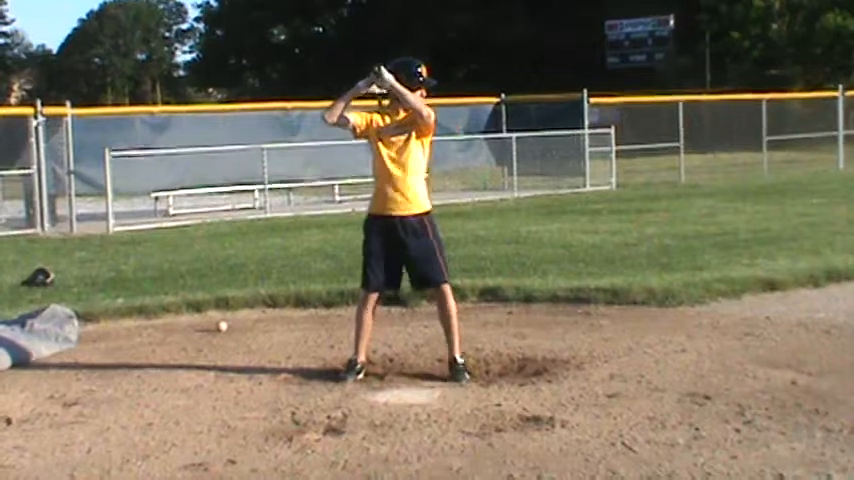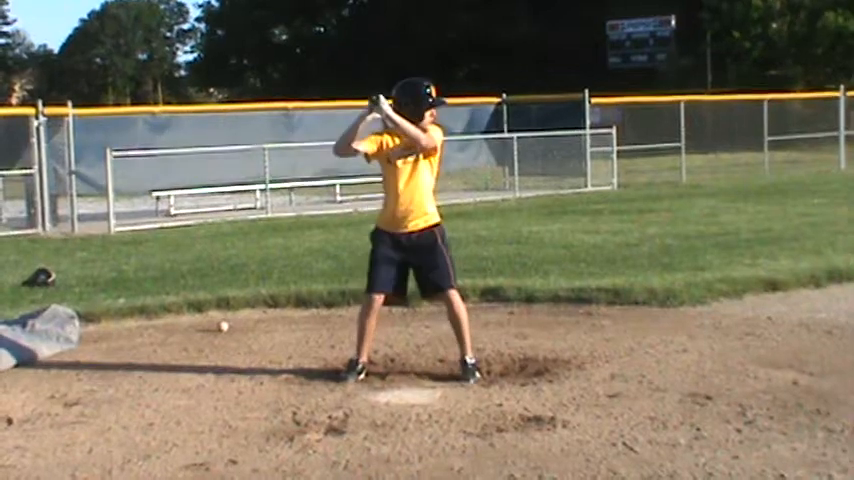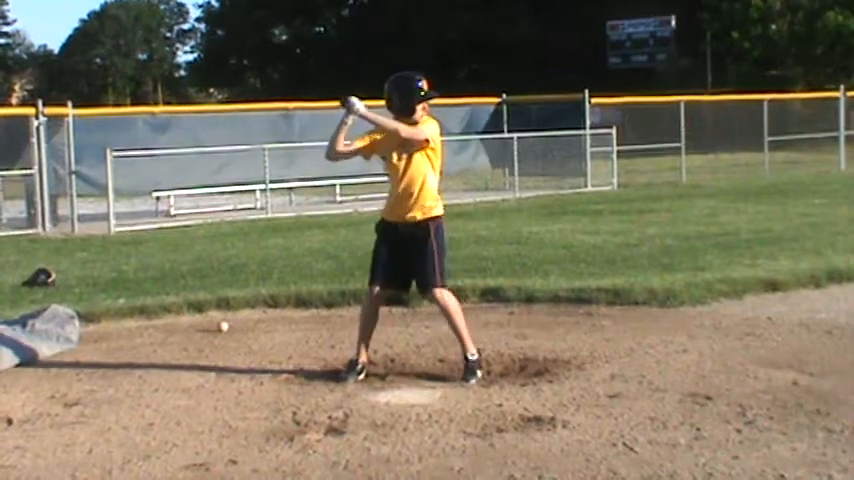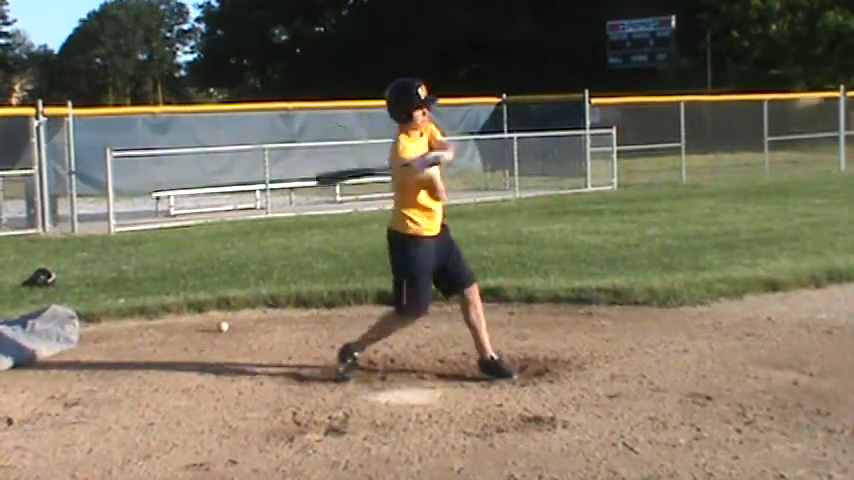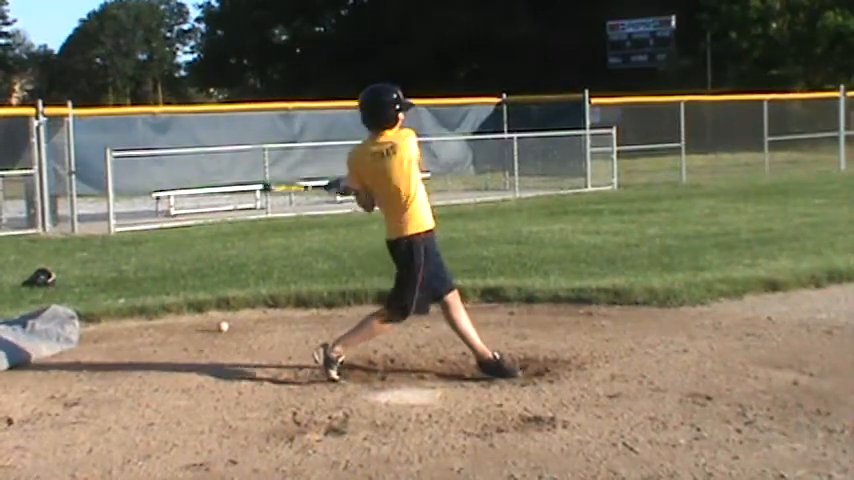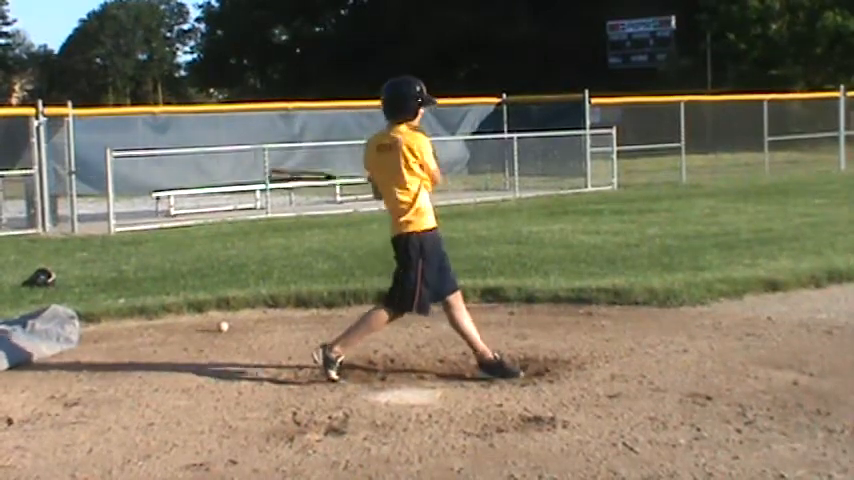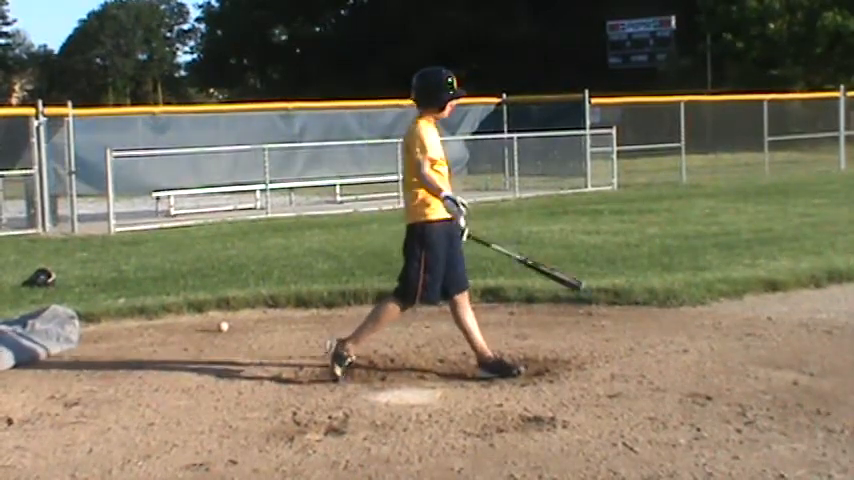
dt=0.4s
person 1, frame 1
left shoulder: (423, 119)
right shoulder: (373, 119)
left elbow: (425, 114)
right elbow: (330, 117)
left wrist: (392, 82)
right wrist: (359, 88)
left hip: (416, 217)
right hip: (381, 218)
left knee: (441, 288)
right knee: (370, 293)
left ankle: (456, 359)
right ankle: (358, 360)
person 1, frame 2
left shoulder: (433, 133)
right shoulder: (383, 140)
left elbow: (423, 141)
right elbow: (341, 150)
left wrist: (390, 114)
right wrist: (365, 116)
left hip: (427, 229)
right hip: (389, 232)
left knee: (449, 294)
right knee: (374, 299)
left ankle: (468, 359)
right ankle: (360, 361)
person 1, frame 3
left shoulder: (430, 127)
right shoulder: (379, 136)
left elbow: (405, 133)
right elbow: (333, 153)
left wrist: (365, 113)
right wrist: (348, 117)
left hip: (426, 221)
right hip: (393, 223)
left knee: (437, 291)
right knee: (375, 292)
left ankle: (471, 355)
right ankle: (359, 360)
person 1, frame 4
left shoulder: (427, 129)
right shoulder: (403, 149)
left elbow: (448, 149)
right elbow: (440, 195)
left wrist: (435, 157)
right wrist: (428, 165)
left hip: (435, 230)
right hip: (408, 236)
left knee: (470, 291)
right knee: (413, 310)
left ankle: (487, 357)
right ankle: (354, 350)
person 1, frame 5
left shoulder: (357, 157)
right shoulder: (407, 138)
left elbow: (367, 205)
left wrist: (354, 186)
left hip: (402, 235)
right hip: (416, 235)
left knee: (449, 296)
right knee: (397, 311)
left ankle: (485, 357)
right ankle: (334, 351)
person 1, frame 6
left shoulder: (372, 146)
right shoulder: (418, 141)
left elbow: (377, 192)
right elbow: (436, 179)
left hip: (415, 232)
right hip: (418, 232)
left knee: (452, 296)
right knee: (396, 306)
left ankle: (486, 358)
right ankle: (333, 351)
person 1, frame 7
left shoulder: (423, 130)
right shoulder: (423, 131)
right elbow: (423, 173)
left wrist: (457, 215)
right wrist: (446, 196)
left hip: (442, 223)
right hip: (428, 224)
left knee: (459, 294)
right knee: (406, 297)
left ankle: (486, 358)
right ankle: (346, 348)
